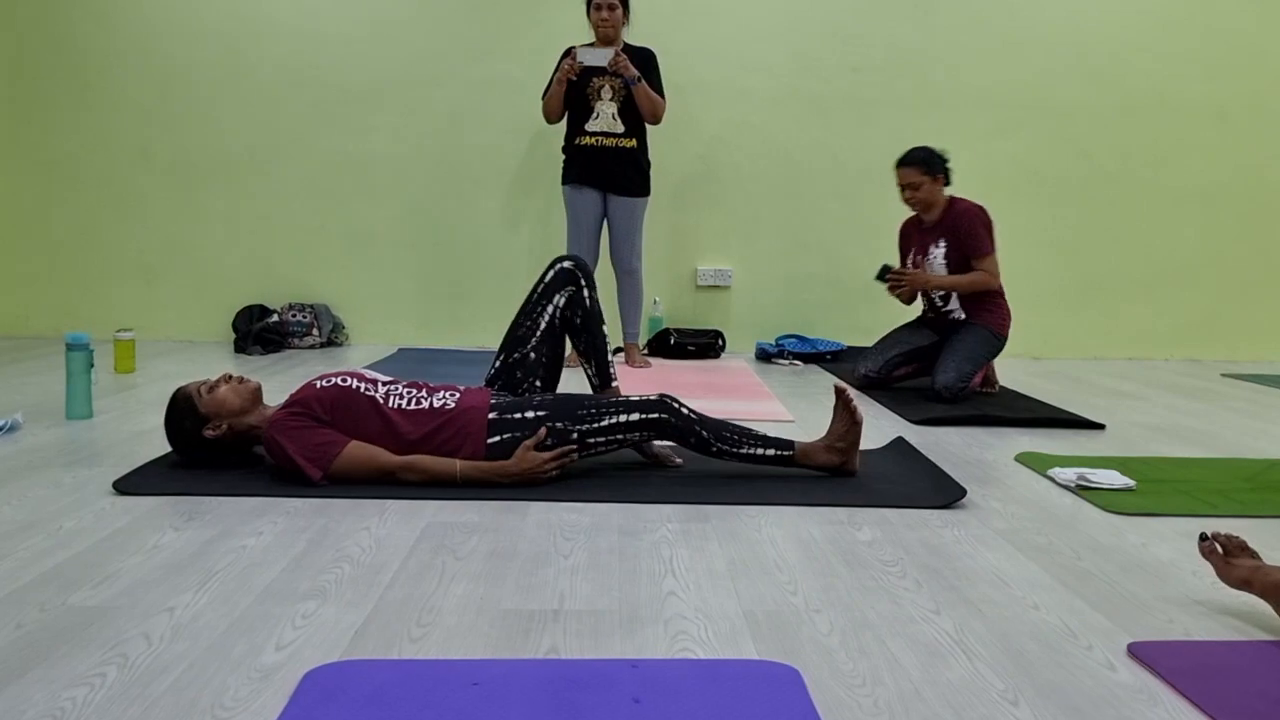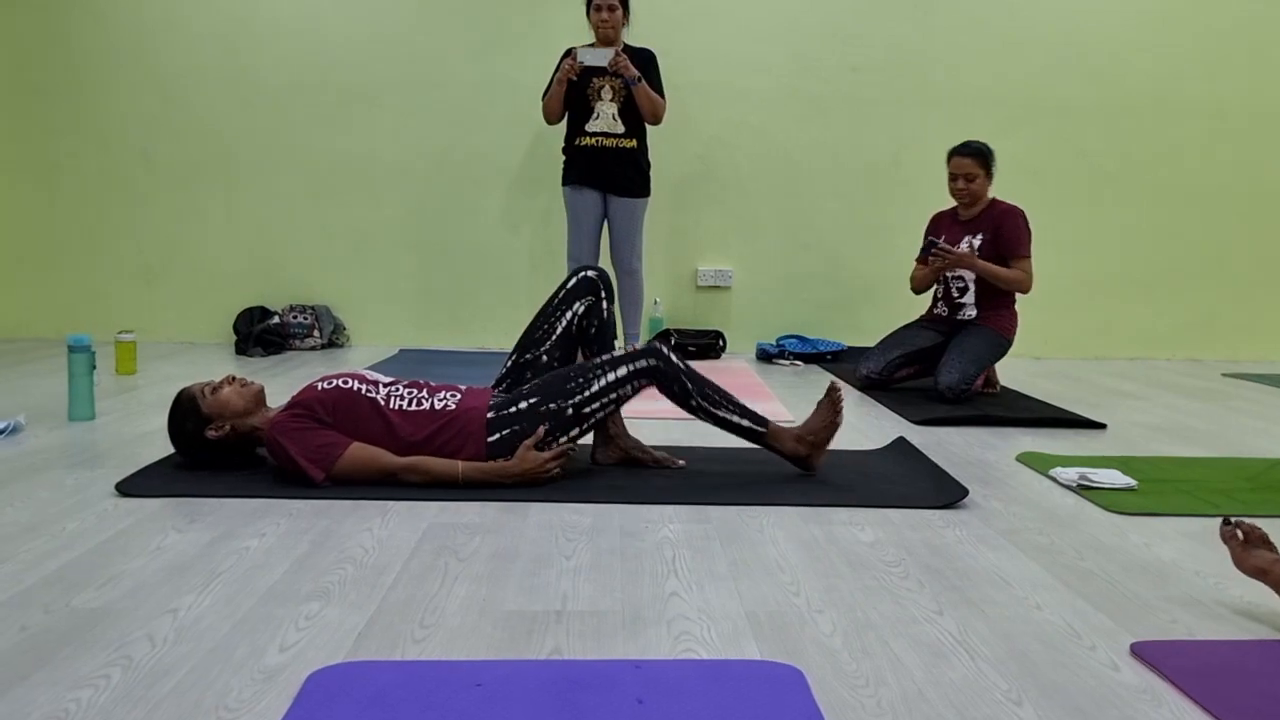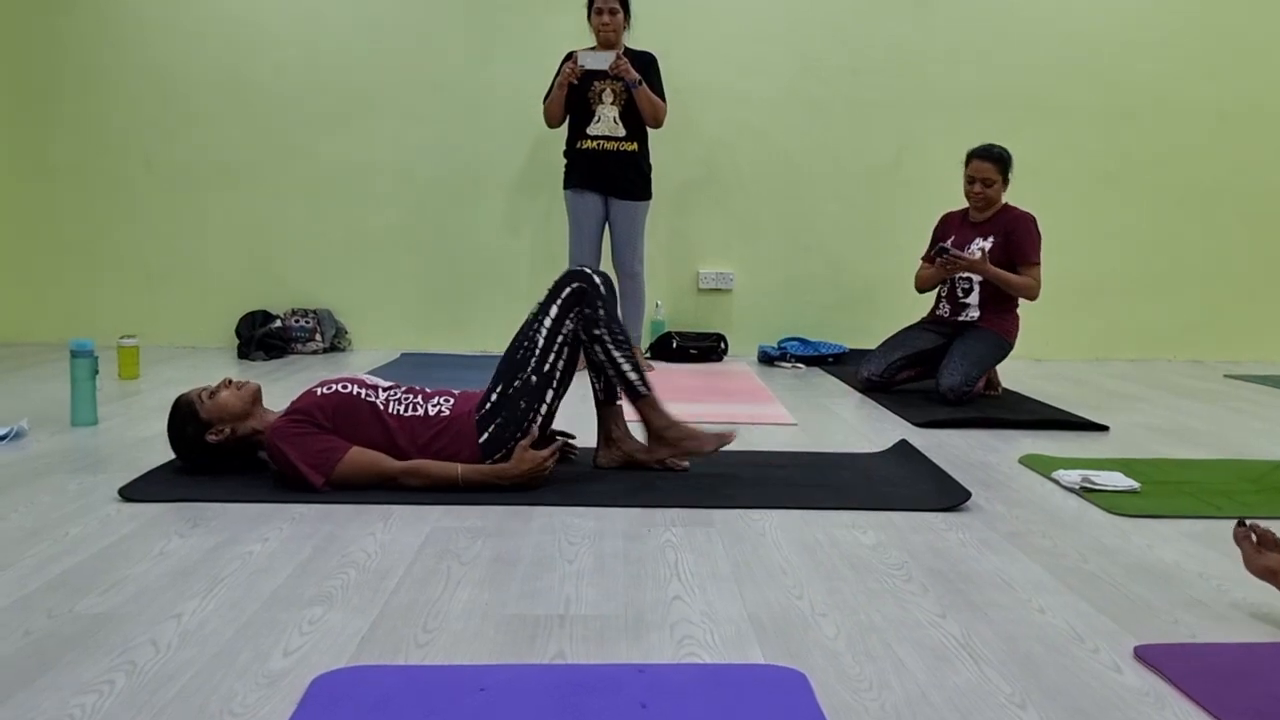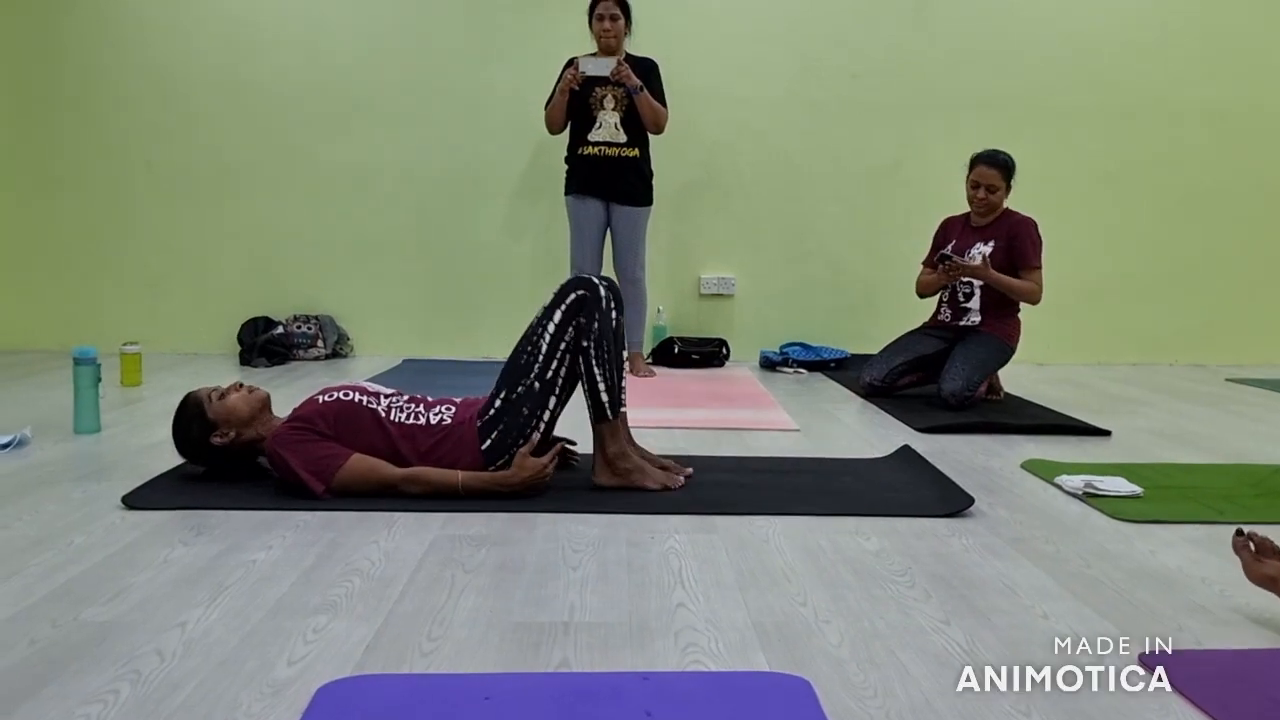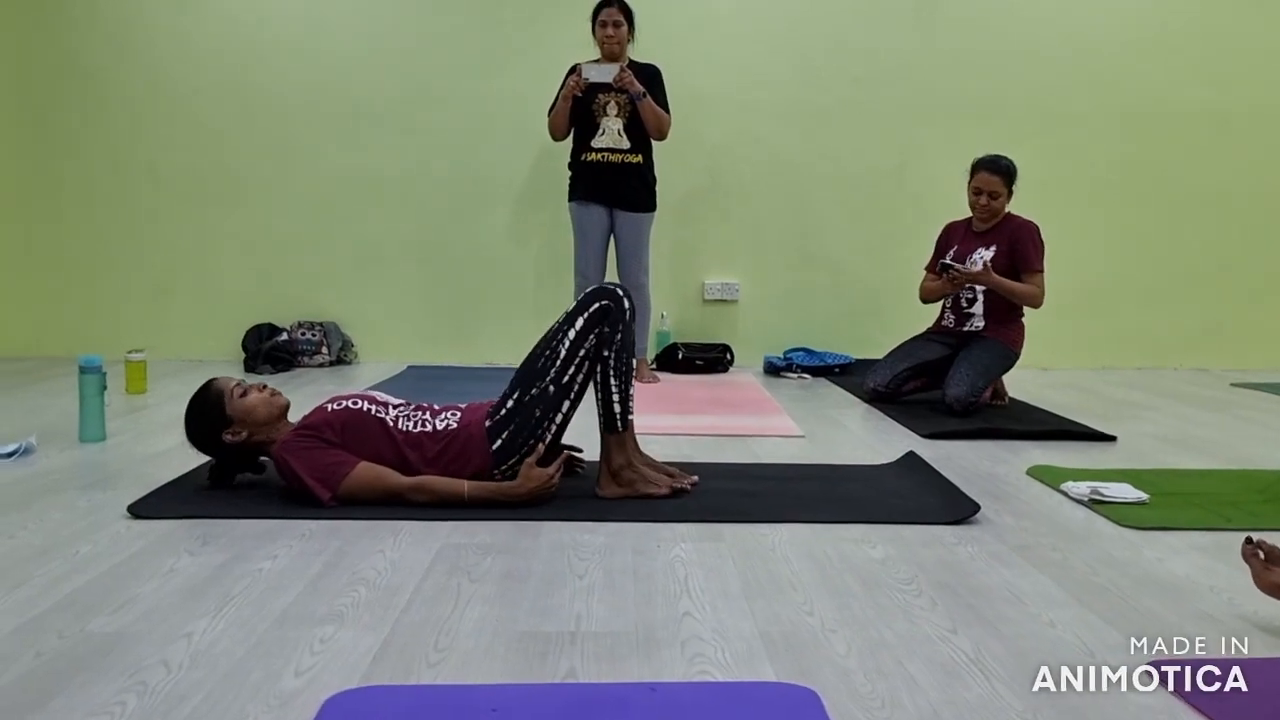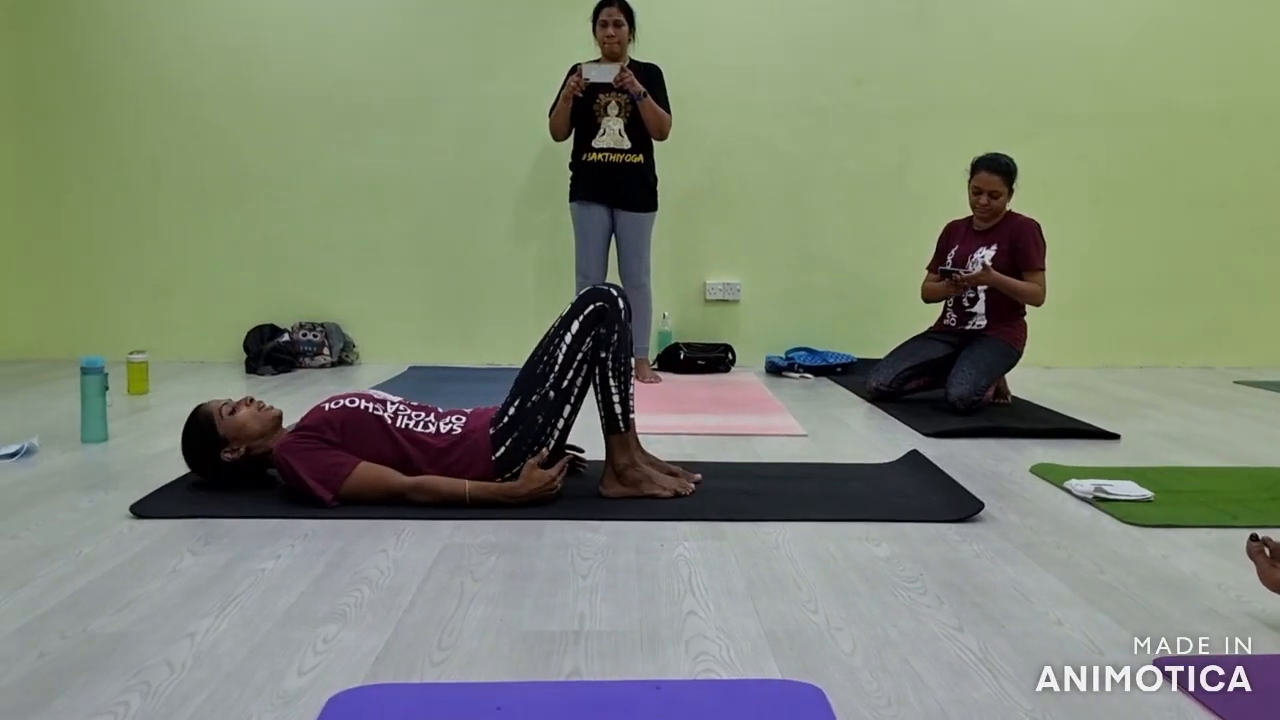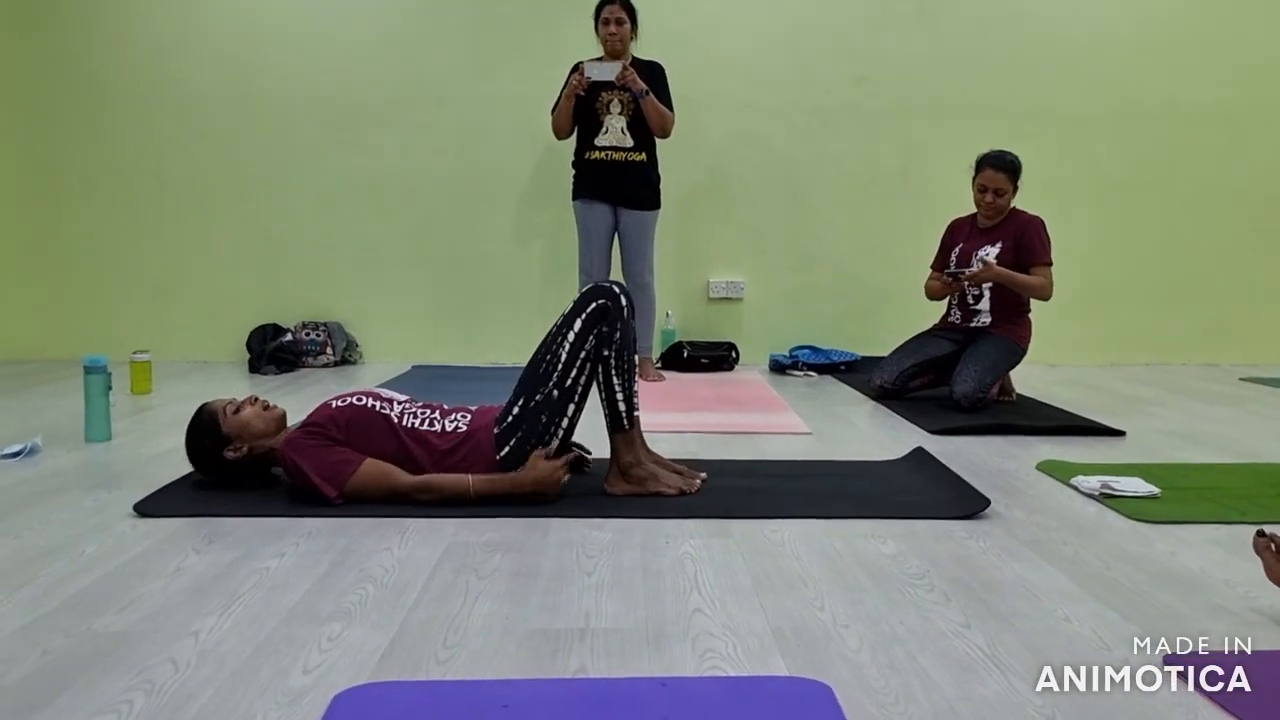
dt=0.3s
person 1, frame 1
left shoulder: (299, 409)
right shoulder: (287, 435)
right elbow: (398, 466)
right wrist: (501, 472)
left hip: (494, 404)
right hip: (495, 434)
left knee: (569, 273)
right knee: (664, 410)
left ankle: (614, 412)
right ankle: (814, 454)
person 1, frame 2
left shoulder: (302, 413)
right shoulder: (288, 437)
right elbow: (401, 468)
right wrist: (502, 473)
left hip: (491, 403)
right hip: (492, 435)
left knee: (589, 282)
right knee: (650, 359)
left ankle: (611, 437)
right ankle: (787, 441)
person 1, frame 3
left shoulder: (304, 412)
right shoulder: (290, 441)
right elbow: (402, 472)
left wrist: (543, 430)
right wrist: (507, 472)
left hip: (480, 411)
right hip: (490, 439)
left knee: (589, 287)
right knee: (580, 286)
left ankle: (615, 440)
right ankle: (659, 428)
person 1, frame 4
left shoulder: (303, 425)
right shoulder: (289, 447)
right elbow: (402, 479)
left wrist: (532, 437)
right wrist: (504, 481)
left hip: (479, 419)
right hip: (489, 445)
left knee: (599, 292)
right knee: (581, 295)
left ankle: (616, 447)
right ankle: (614, 458)
person 1, frame 5
left shoulder: (311, 431)
right shoulder: (296, 454)
right elbow: (407, 489)
left wrist: (539, 442)
right wrist: (510, 491)
left hip: (492, 430)
right hip: (499, 450)
left knee: (608, 303)
right knee: (607, 307)
left ankle: (625, 456)
right ankle: (619, 472)
person 1, frame 6
left shoulder: (309, 435)
right shoulder: (297, 456)
right elbow: (409, 487)
left wrist: (544, 443)
right wrist: (512, 491)
left hip: (490, 430)
right hip: (501, 454)
left knee: (605, 303)
right knee: (599, 309)
left ankle: (628, 456)
right ankle: (622, 471)
person 1, frame 7
left shoulder: (314, 433)
right shoulder: (303, 454)
right elbow: (414, 485)
right wrist: (516, 483)
left hip: (501, 434)
right hip: (504, 453)
left knee: (607, 299)
right knee: (602, 307)
left ankle: (633, 453)
right ankle: (628, 469)
person 2, frame 1
left shoulder: (642, 57)
right shoulder: (573, 56)
left elbow: (656, 116)
right elbow: (551, 116)
left wrist: (632, 75)
right wrist: (561, 80)
left hip: (629, 176)
right hip: (581, 175)
left knee: (628, 263)
right knee: (580, 262)
left ankle: (632, 345)
person 2, frame 2
left shoulder: (643, 58)
right shoulder: (573, 57)
left elbow: (657, 117)
right elbow: (551, 118)
left wrist: (632, 76)
right wrist: (561, 80)
left hip: (629, 178)
right hip: (582, 177)
left knee: (629, 264)
right knee: (581, 262)
left ankle: (632, 344)
person 2, frame 3
left shoulder: (644, 62)
right shoulder: (573, 61)
left elbow: (657, 120)
right elbow: (551, 121)
left wrist: (633, 79)
right wrist: (562, 84)
left hip: (630, 182)
right hip: (583, 180)
left knee: (630, 267)
right knee: (582, 266)
left ankle: (635, 349)
person 2, frame 4
left shoulder: (645, 67)
right shoulder: (575, 66)
left elbow: (658, 125)
right elbow: (553, 127)
left wrist: (634, 84)
right wrist: (563, 89)
left hip: (631, 186)
right hip: (584, 185)
left knee: (632, 272)
right knee: (583, 271)
left ankle: (636, 354)
person 2, frame 5
left shoulder: (648, 74)
right shoulder: (578, 72)
left elbow: (661, 131)
right elbow: (556, 133)
left wrist: (637, 91)
right wrist: (567, 95)
left hip: (635, 192)
right hip: (588, 192)
left knee: (635, 278)
right knee: (587, 277)
left ankle: (640, 360)
person 2, frame 6
left shoulder: (649, 73)
right shoulder: (579, 73)
left elbow: (662, 131)
right elbow: (558, 134)
left wrist: (637, 91)
right wrist: (568, 96)
left hip: (636, 192)
right hip: (589, 192)
left knee: (637, 277)
right knee: (589, 278)
left ankle: (641, 360)
person 2, frame 7
left shoulder: (651, 71)
right shoulder: (582, 71)
left elbow: (665, 129)
right elbow: (560, 132)
left wrist: (639, 89)
right wrist: (570, 94)
left hip: (639, 190)
right hip: (592, 190)
left knee: (640, 276)
right knee: (592, 276)
left ankle: (645, 358)
person 3, frame 1
left shoulder: (967, 216)
right shoulder: (909, 229)
left elbow: (990, 279)
right elbow: (908, 297)
left wrist: (930, 280)
right wrist: (901, 287)
left hip: (982, 321)
right hip: (934, 322)
left knee: (947, 385)
right knee: (865, 374)
left ankle: (977, 368)
right ankle: (947, 361)
person 3, frame 2
left shoulder: (1007, 217)
right shoulder: (939, 221)
left elbow: (1024, 281)
right elbow: (917, 285)
left wrist: (973, 264)
right wrist: (935, 269)
left hip: (988, 324)
right hip: (939, 321)
left knee: (950, 385)
right knee: (867, 373)
left ankle: (979, 369)
right ankle: (947, 361)
person 3, frame 3
left shoulder: (1019, 223)
right shoulder: (949, 221)
left elbow: (1032, 289)
right elbow: (920, 283)
left wrist: (985, 270)
right wrist: (940, 271)
left hip: (990, 327)
right hip: (941, 323)
left knee: (952, 387)
right knee: (869, 375)
left ankle: (979, 372)
right ankle: (951, 362)
person 3, frame 4
left shoulder: (1020, 227)
right shoulder: (950, 226)
left elbow: (1034, 293)
right elbow: (921, 288)
left wrist: (987, 275)
right wrist: (942, 277)
left hip: (991, 331)
right hip: (942, 327)
left knee: (954, 392)
right knee: (871, 380)
left ankle: (981, 377)
right ankle: (952, 368)
person 3, frame 5
left shoulder: (1022, 231)
right shoulder: (952, 231)
left elbow: (1036, 297)
right elbow: (925, 292)
left wrist: (991, 280)
right wrist: (945, 285)
left hip: (995, 337)
right hip: (947, 332)
left knee: (958, 397)
right knee: (876, 385)
left ankle: (987, 382)
right ankle: (958, 372)
person 3, frame 6
left shoulder: (1023, 229)
right shoulder: (953, 230)
left elbow: (1037, 295)
right elbow: (926, 291)
left wrist: (993, 279)
right wrist: (948, 288)
left hip: (998, 335)
right hip: (949, 331)
left knee: (961, 396)
right knee: (878, 384)
left ankle: (989, 381)
right ankle: (959, 371)
person 3, frame 7
left shoulder: (1027, 227)
right shoulder: (957, 228)
left elbow: (1045, 289)
right elbow: (930, 288)
left wrist: (999, 274)
right wrist: (946, 287)
left hip: (1002, 333)
right hip: (953, 329)
left knee: (966, 394)
right knee: (882, 382)
left ankle: (993, 379)
right ankle: (965, 368)
